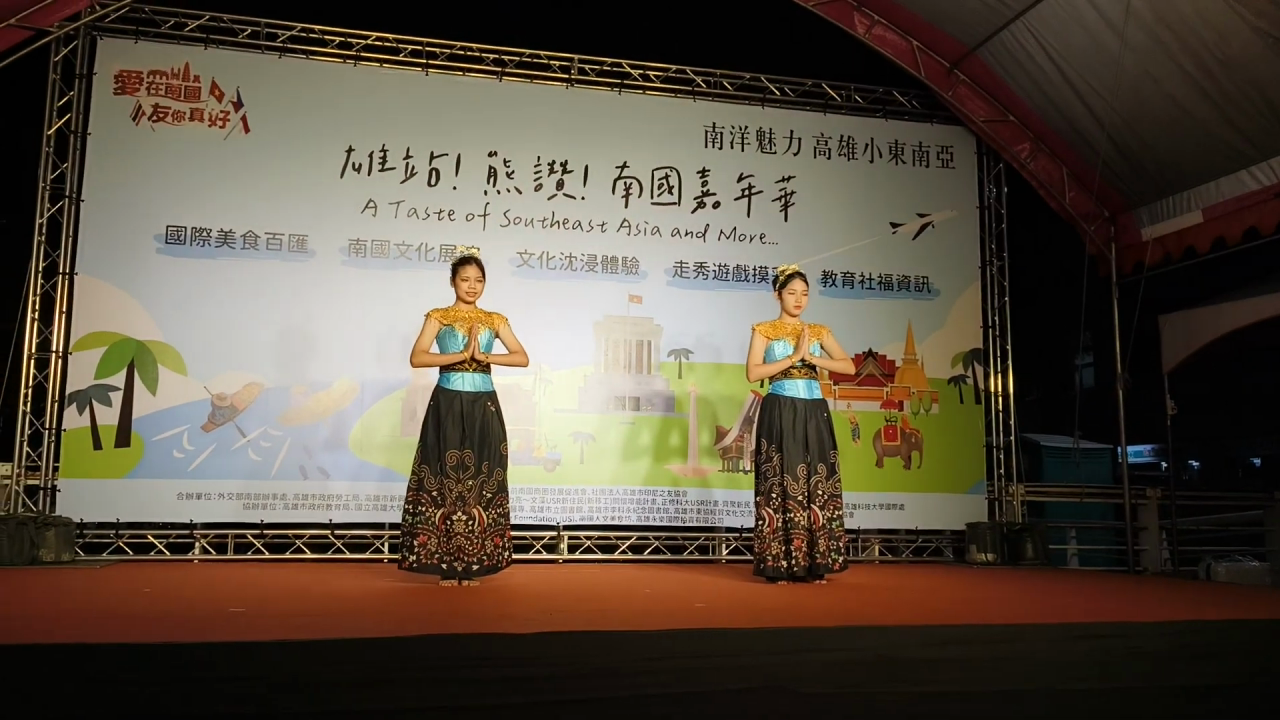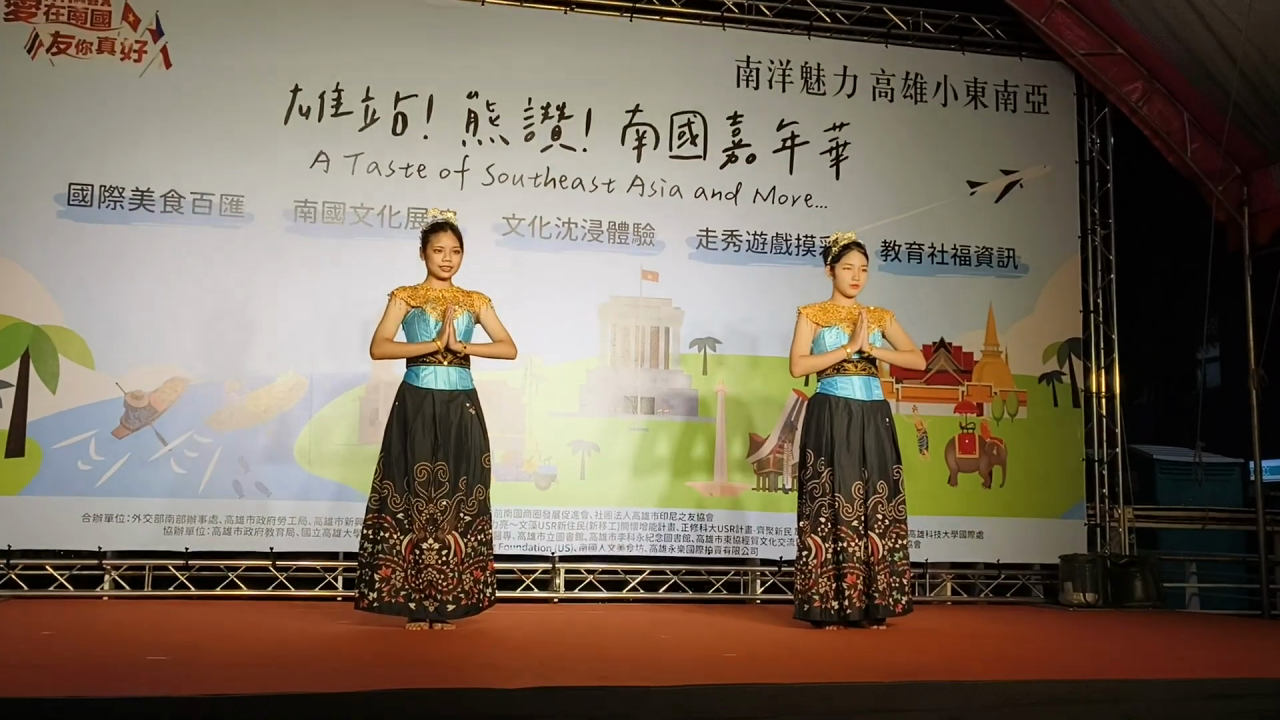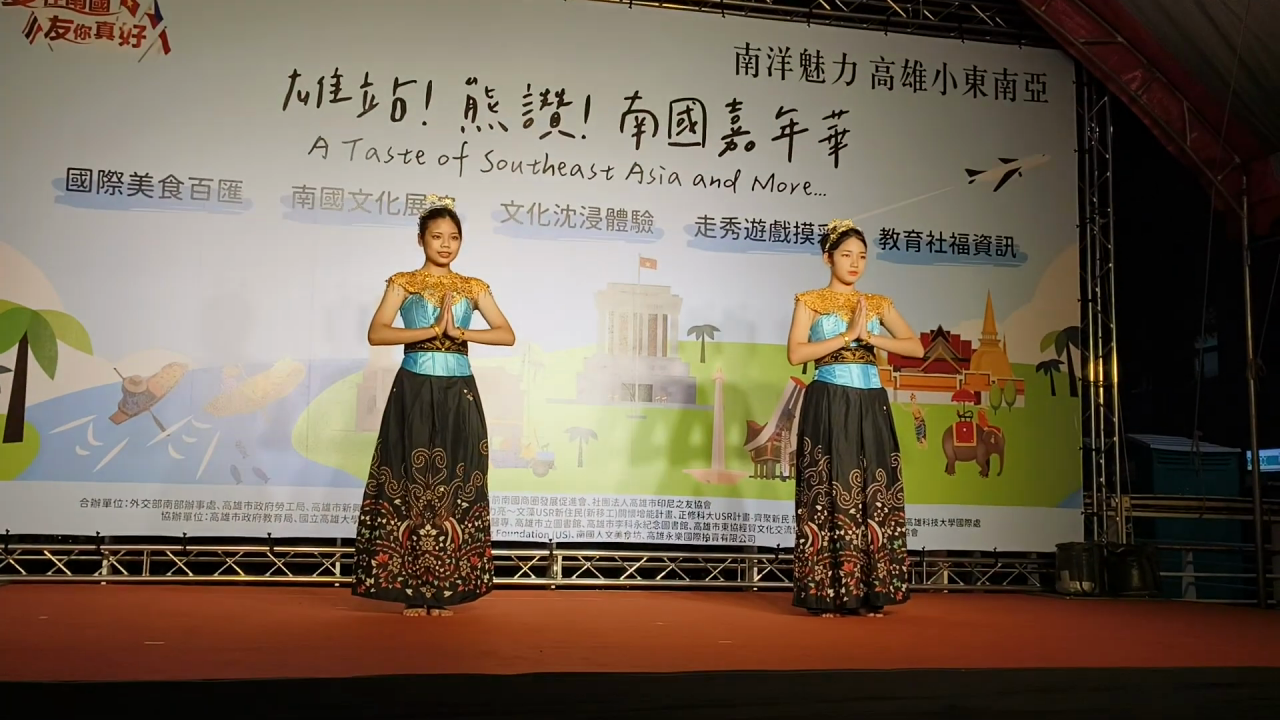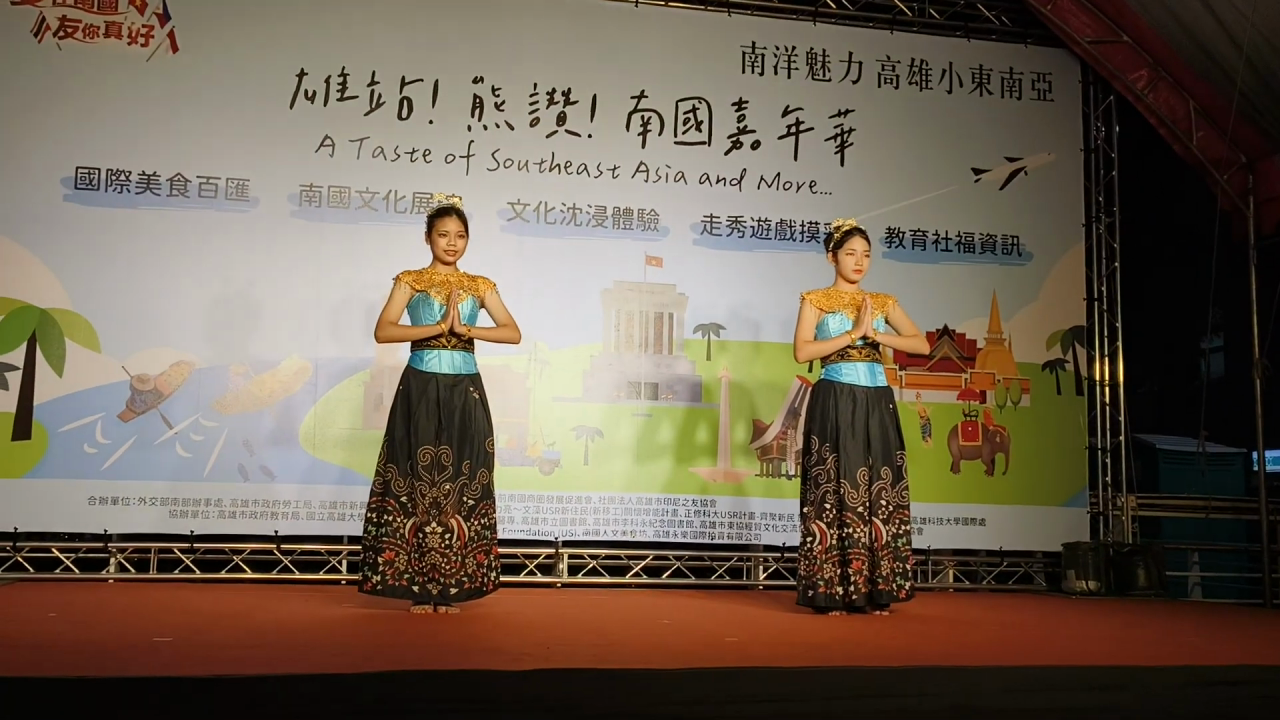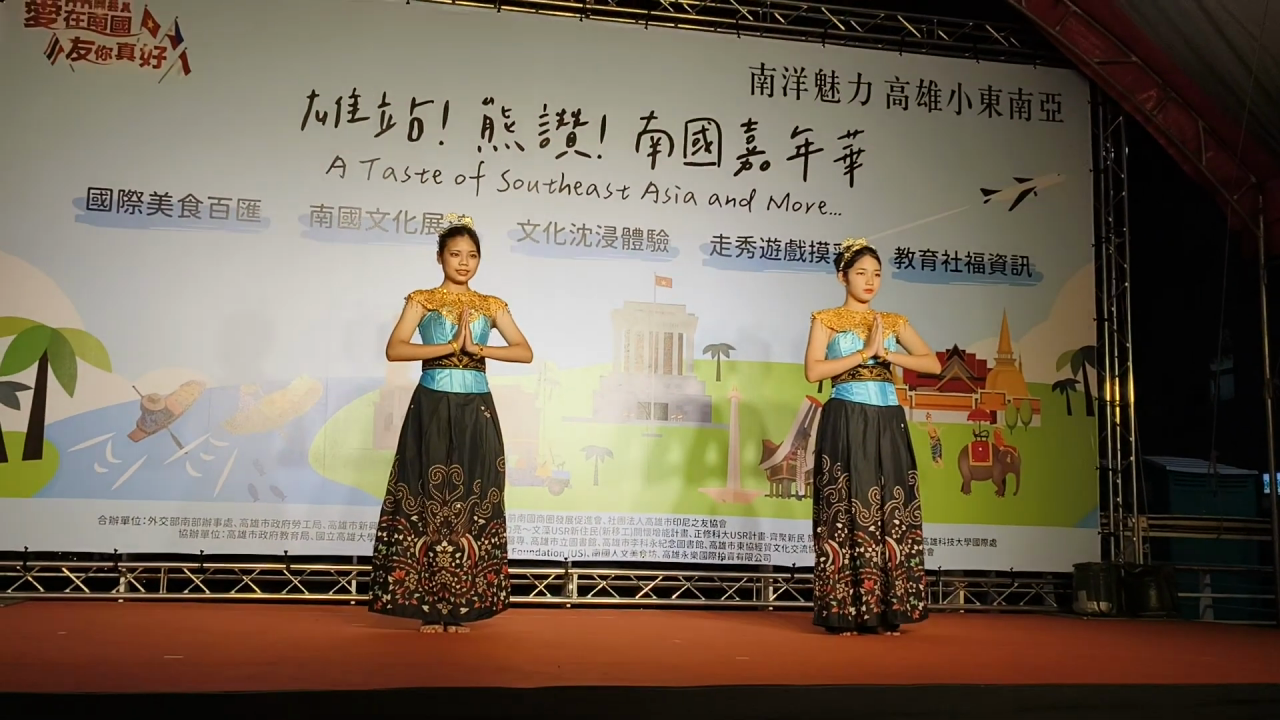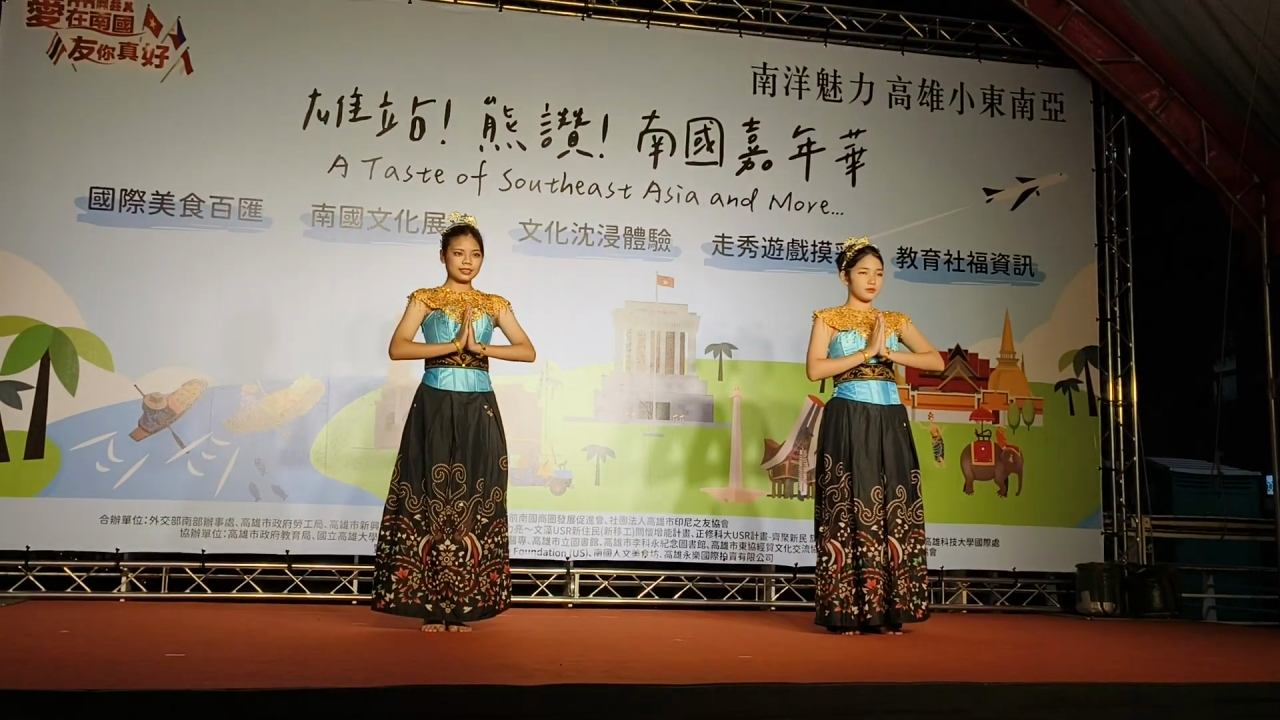
dt=0.5s
person 1, frame 1
left shoulder: (494, 321)
right shoulder: (438, 317)
left elbow: (522, 358)
right elbow: (416, 358)
left wrist: (483, 356)
right wrist: (462, 355)
left hip: (483, 406)
right hip: (448, 404)
left knee: (480, 482)
right knee: (445, 479)
left ankle: (472, 567)
right ankle: (446, 567)
person 1, frame 2
left shoulder: (474, 301)
right shoulder: (405, 297)
left elbow: (509, 348)
right elbow: (378, 348)
left wrist: (461, 346)
right wrist: (434, 343)
left hip: (461, 407)
right hip: (416, 405)
left knee: (456, 500)
right knee: (413, 497)
left ankle: (446, 605)
right ankle: (415, 605)
person 1, frame 3
left shoulder: (472, 288)
right shoulder: (402, 283)
left elbow: (507, 335)
right elbow: (376, 334)
left wrist: (459, 332)
right wrist: (432, 330)
left hip: (458, 393)
right hip: (414, 390)
left knee: (455, 486)
right knee: (411, 484)
left ankle: (442, 592)
right ankle: (412, 592)
person 1, frame 4
left shoulder: (479, 286)
right shoulder: (410, 281)
left elbow: (513, 333)
right elbow: (382, 331)
left wrist: (465, 328)
right wrist: (438, 326)
left hip: (464, 391)
right hip: (420, 389)
left knee: (459, 485)
right knee: (417, 482)
left ankle: (449, 589)
right ankle: (419, 588)
person 1, frame 5
left shoulder: (490, 306)
right shoulder: (421, 300)
left elbow: (525, 352)
right elbow: (393, 349)
left wrist: (477, 348)
right wrist: (449, 346)
left hip: (475, 411)
right hip: (431, 408)
left knee: (471, 502)
right knee: (427, 500)
left ankle: (459, 609)
right ankle: (429, 609)
person 1, frame 6
left shoulder: (494, 305)
right shoulder: (424, 299)
left elbow: (528, 352)
right elbow: (397, 348)
left wrist: (480, 346)
right wrist: (453, 344)
left hip: (478, 410)
right hip: (435, 407)
left knee: (473, 503)
right knee: (431, 499)
left ankle: (463, 607)
right ankle: (432, 606)
person 2, frame 1
left shoulder: (819, 332)
right shoulder: (764, 331)
left elbow: (849, 366)
right elbow: (753, 373)
left wrist: (811, 357)
right wrist: (794, 357)
left hip: (814, 413)
right hip: (780, 413)
left knee: (817, 484)
right knee: (781, 483)
left ankle: (815, 565)
right ankle: (780, 566)
person 2, frame 2
left shoulder: (880, 317)
right shoulder: (812, 315)
left elbow: (918, 360)
right elbow: (797, 366)
left wrist: (870, 349)
right wrist: (849, 347)
left hip: (873, 418)
right hip: (831, 417)
left knee: (876, 505)
right knee: (832, 505)
left ankle: (872, 606)
right ankle: (830, 605)
person 2, frame 3
left shoulder: (878, 304)
right shoulder: (810, 301)
left elbow: (916, 348)
right elbow: (795, 353)
left wrist: (868, 336)
right wrist: (847, 335)
left hip: (871, 404)
right hip: (828, 403)
left knee: (874, 492)
right knee: (829, 492)
left ankle: (869, 594)
right ankle: (827, 594)
person 2, frame 4
left shoulder: (883, 302)
right shoulder: (815, 300)
left elbow: (922, 345)
right elbow: (802, 351)
left wrist: (875, 334)
right wrist: (853, 333)
left hip: (877, 403)
right hip: (835, 403)
left knee: (879, 491)
right knee: (836, 490)
left ankle: (874, 591)
right ankle: (833, 591)
person 2, frame 5
left shoulder: (894, 322)
right shoulder: (826, 320)
left elbow: (933, 364)
right elbow: (813, 370)
left wrist: (886, 354)
right wrist: (865, 352)
left hip: (888, 423)
right hip: (846, 422)
left knee: (891, 510)
right knee: (847, 510)
left ankle: (885, 613)
right ankle: (844, 613)
person 2, frame 6
left shoulder: (896, 321)
right shoulder: (828, 319)
left elbow: (937, 361)
right elbow: (814, 369)
left wrist: (888, 352)
right wrist: (866, 352)
left hip: (890, 422)
right hip: (848, 421)
left knee: (893, 510)
right knee: (850, 510)
left ankle: (888, 610)
right ankle: (847, 611)
